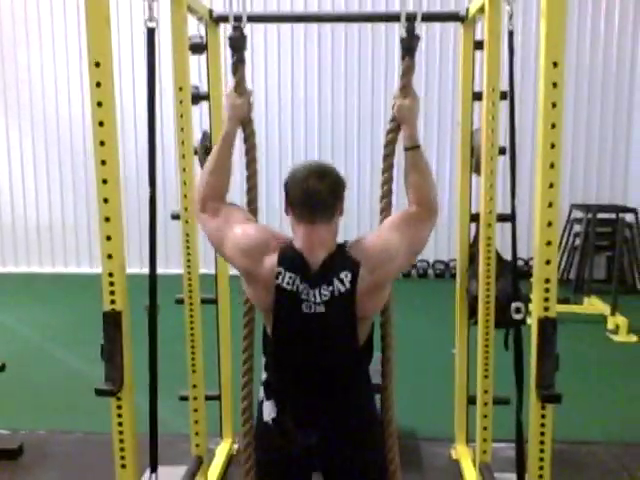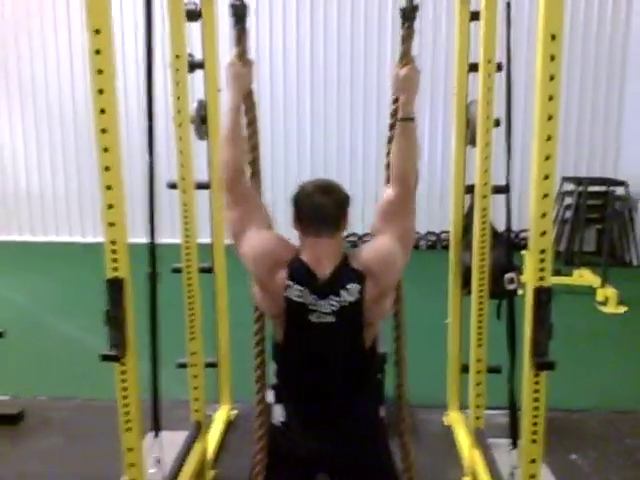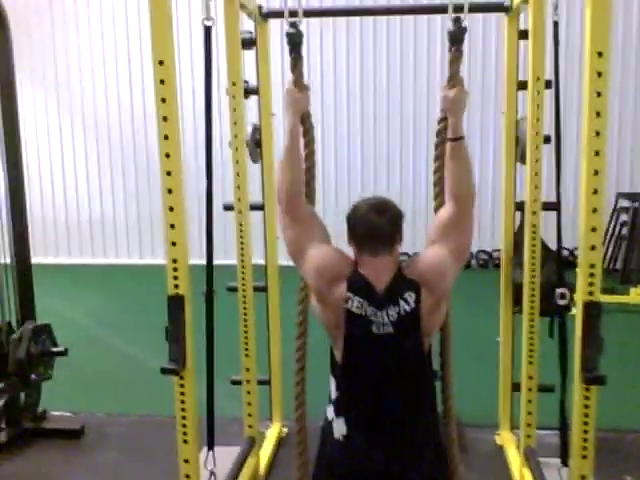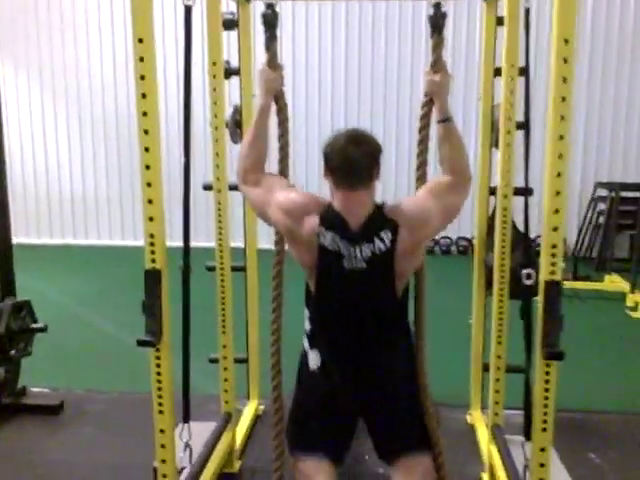
dt=0.3s
person 1, frame 1
left shoulder: (261, 261)
right shoulder: (371, 266)
left elbow: (207, 205)
right elbow: (426, 209)
left wrist: (230, 126)
right wrist: (410, 130)
left hip: (283, 421)
right hip: (350, 421)
person 1, frame 2
left shoulder: (272, 272)
right shoulder: (375, 274)
left elbow: (235, 186)
right elbow: (402, 187)
left wrist: (236, 97)
right wrist: (406, 103)
left hip: (292, 427)
right hip: (356, 426)
person 1, frame 3
left shoulder: (331, 285)
right shoulder: (428, 285)
left elbow: (290, 203)
right elbow: (461, 204)
left wrist: (294, 121)
right wrist: (455, 123)
left hip: (349, 436)
right hip: (415, 435)
person 1, frame 4
left shoulder: (304, 224)
right shoulder: (407, 227)
left elbow: (249, 177)
right elbow: (459, 180)
left wrist: (265, 100)
right wrist: (441, 106)
left hip: (325, 365)
right hip: (390, 366)
